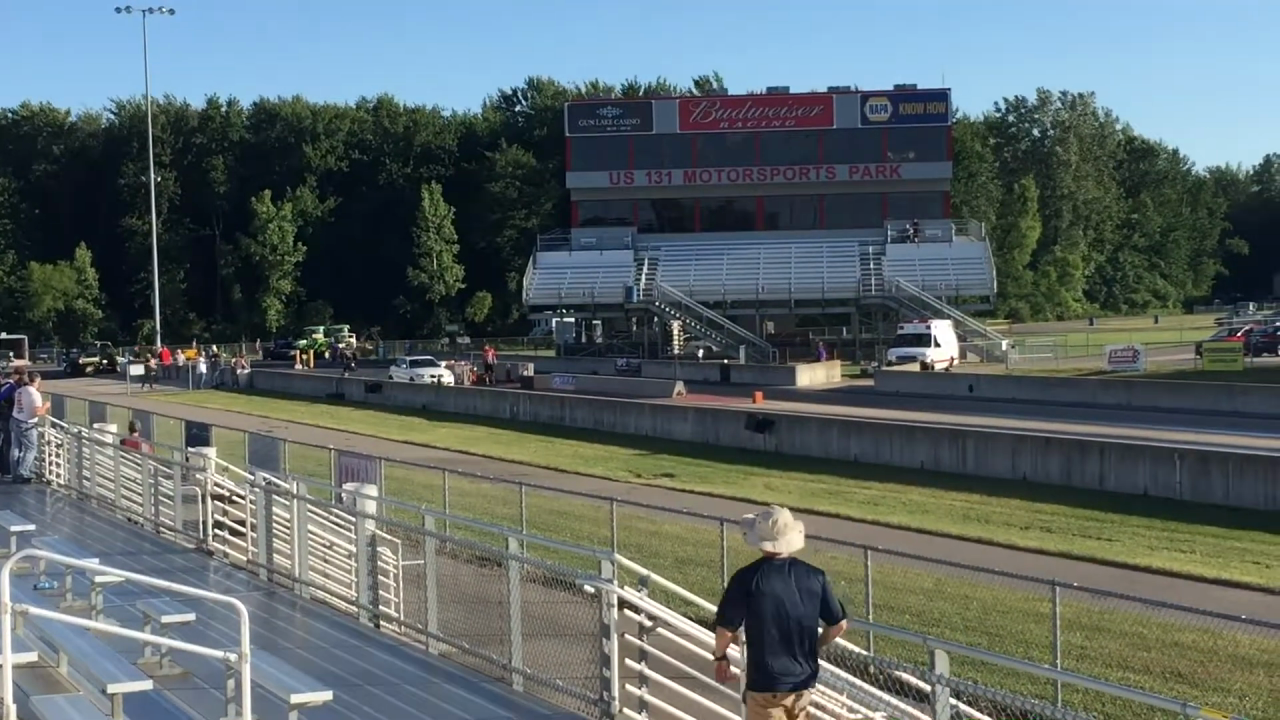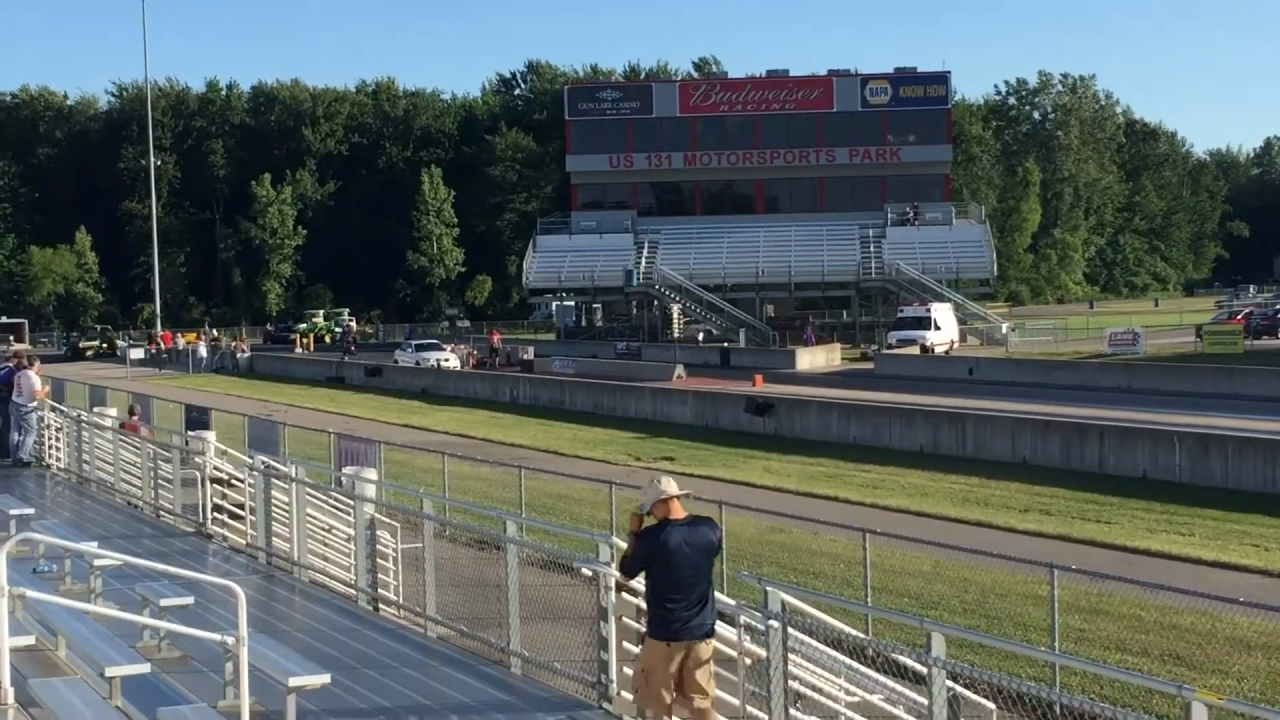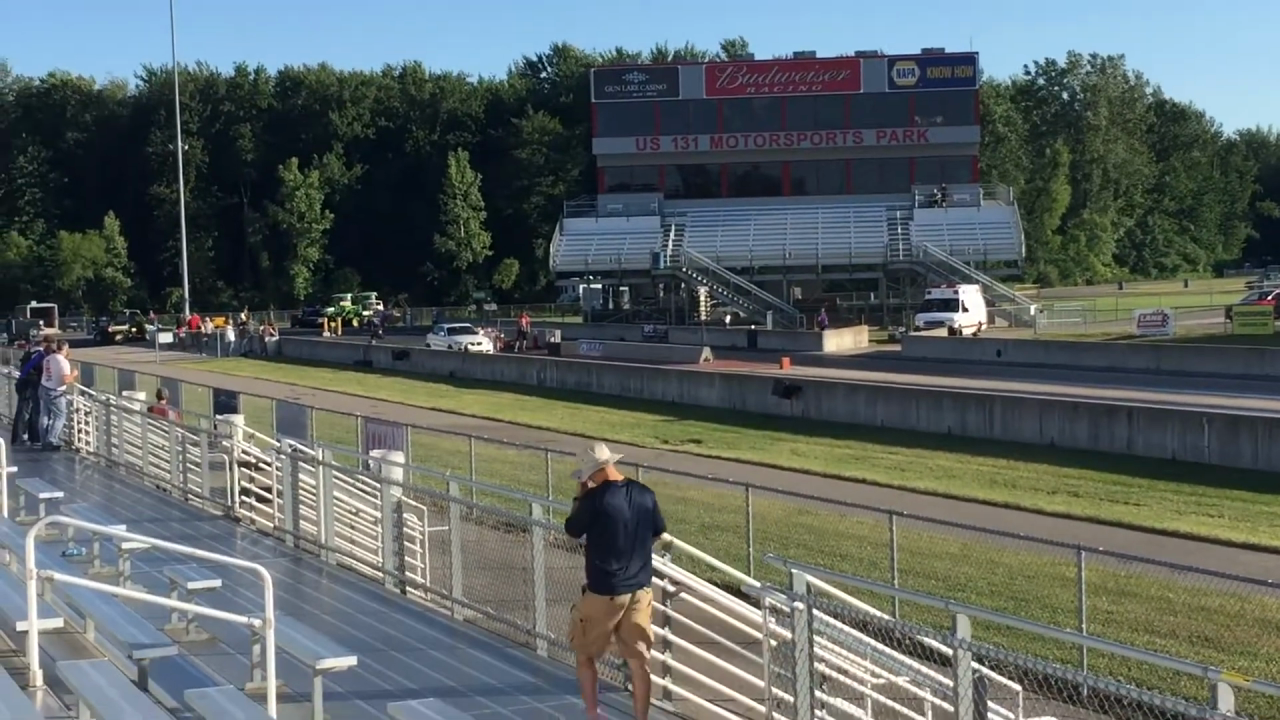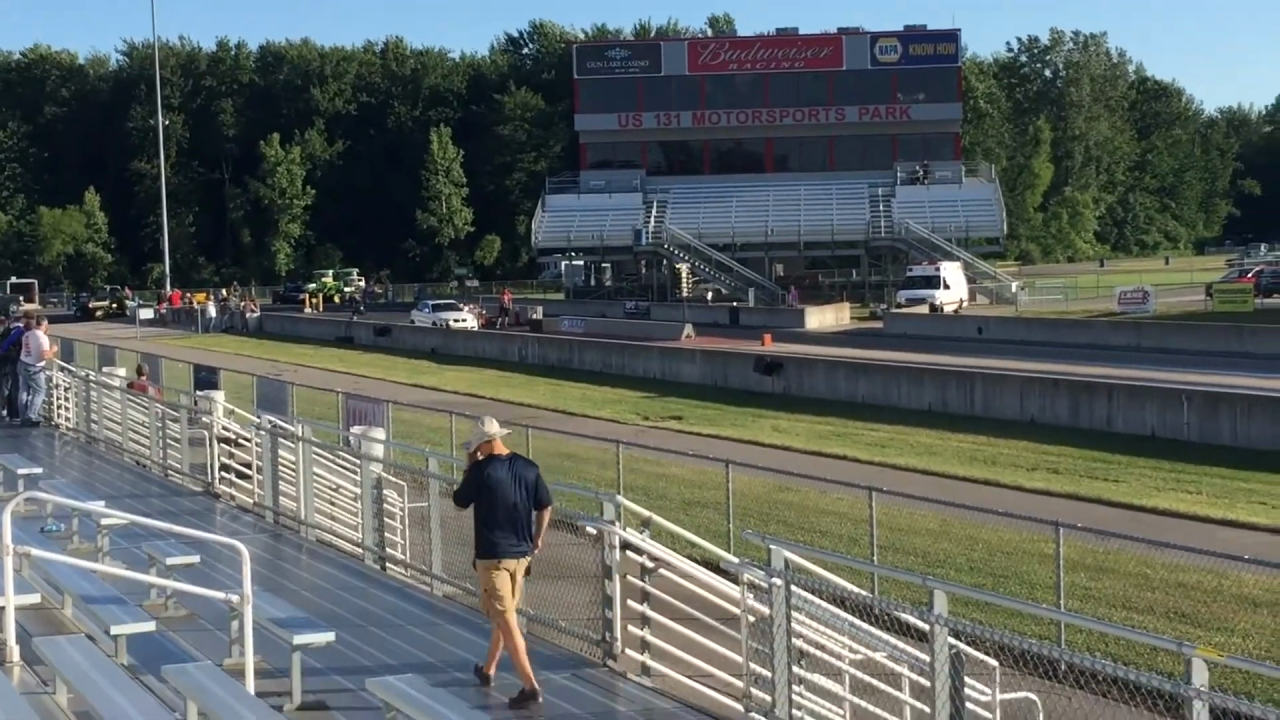
dt=0.7s
person 1, frame 1
left shoulder: (747, 578)
right shoulder: (814, 576)
left elbow: (725, 631)
right elbow: (839, 625)
left wrist: (720, 657)
left hip: (766, 683)
right hip: (804, 680)
person 1, frame 2
left shoulder: (652, 537)
right shoulder: (710, 529)
left elbow: (627, 572)
left wrist: (633, 534)
left hip: (665, 636)
right hip: (702, 633)
person 1, frame 3
left shoulder: (596, 498)
right shoulder: (645, 495)
left elbow: (573, 531)
right elbow: (657, 534)
left wrist: (580, 496)
left hip: (606, 591)
right hip: (640, 587)
left knee: (585, 654)
right knee: (638, 660)
person 1, frame 4
left shoulder: (481, 470)
right shoulder: (529, 467)
left elbow: (460, 502)
right elbow: (545, 508)
right wrist: (537, 540)
left hip: (492, 556)
right hip: (521, 553)
left knee: (507, 622)
right knee: (504, 615)
left ankle: (531, 687)
right ankle: (488, 670)
